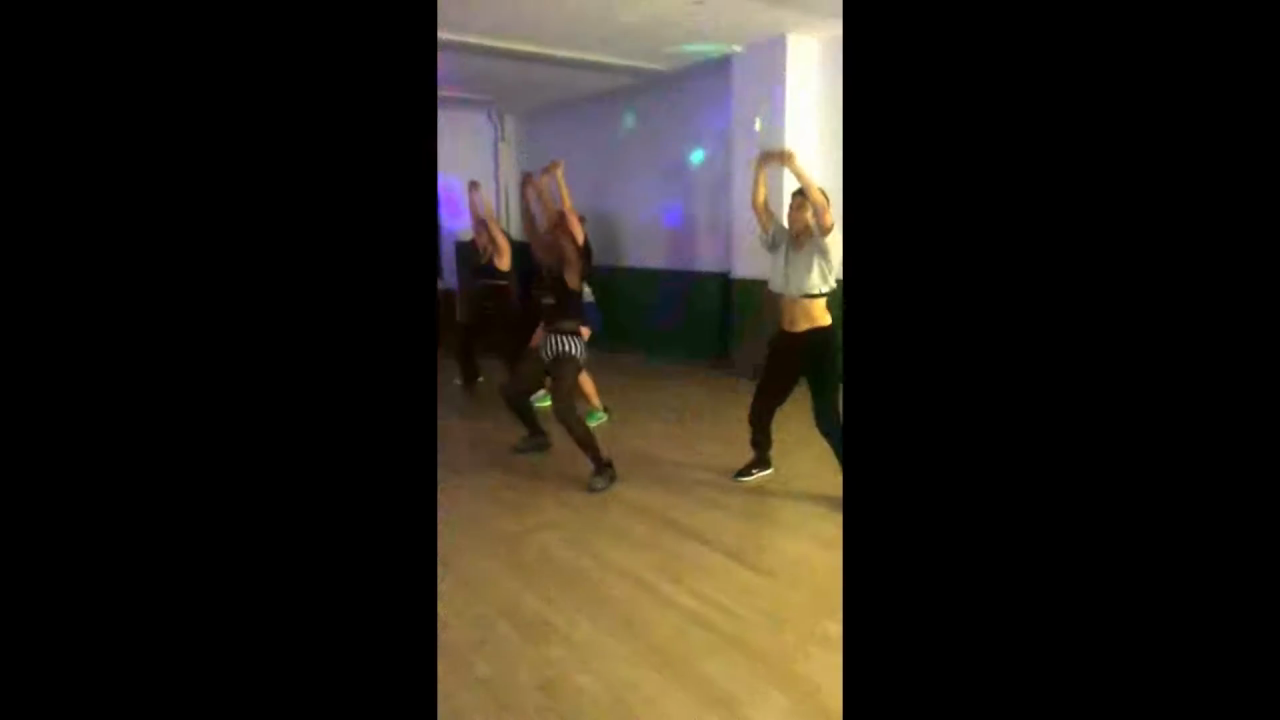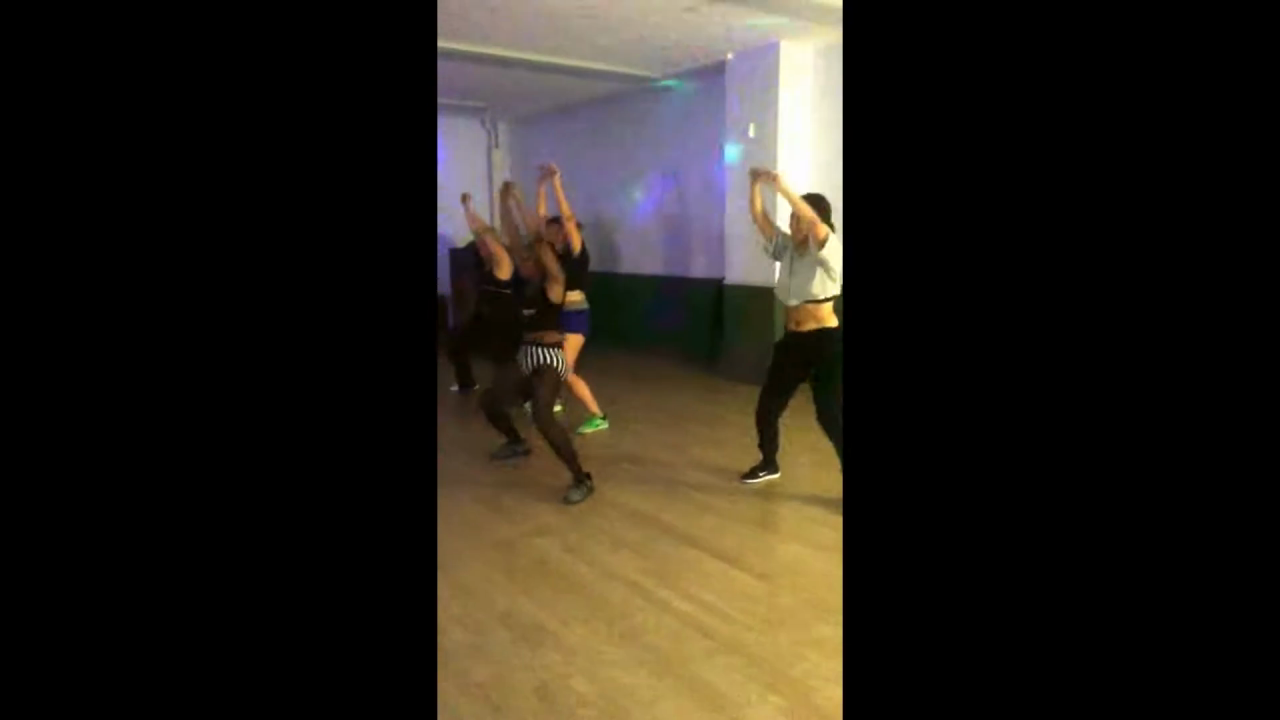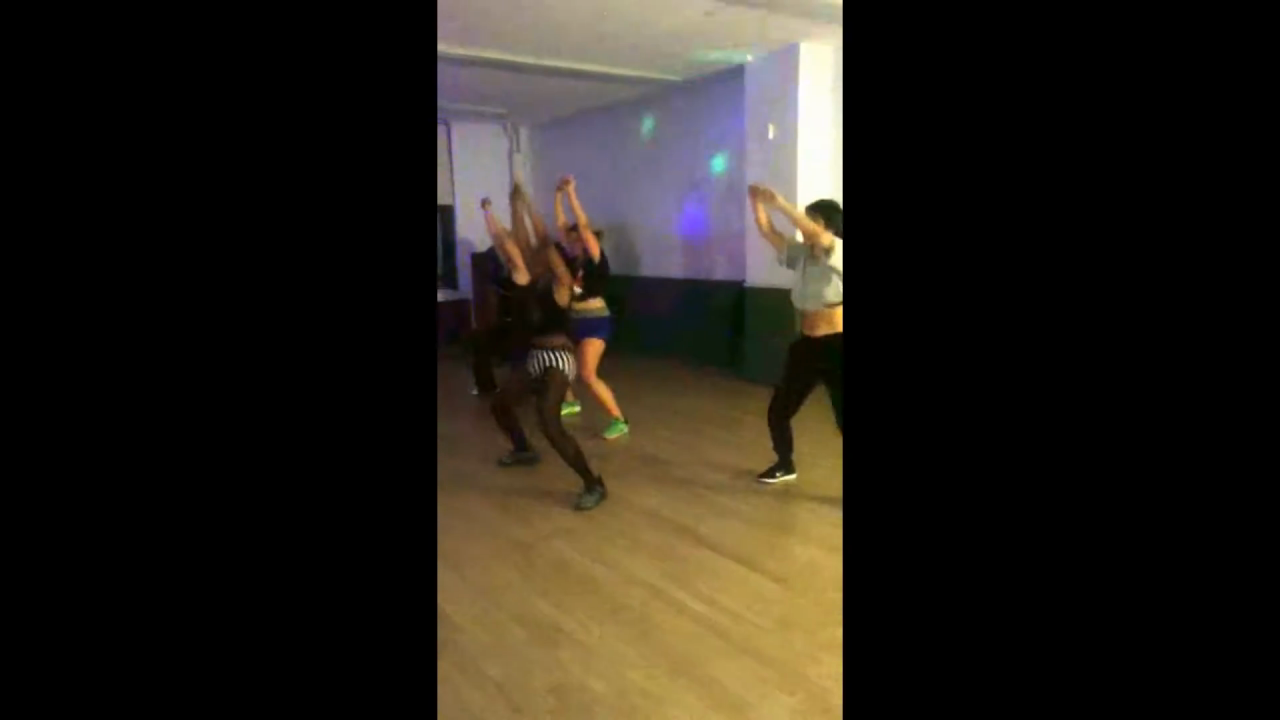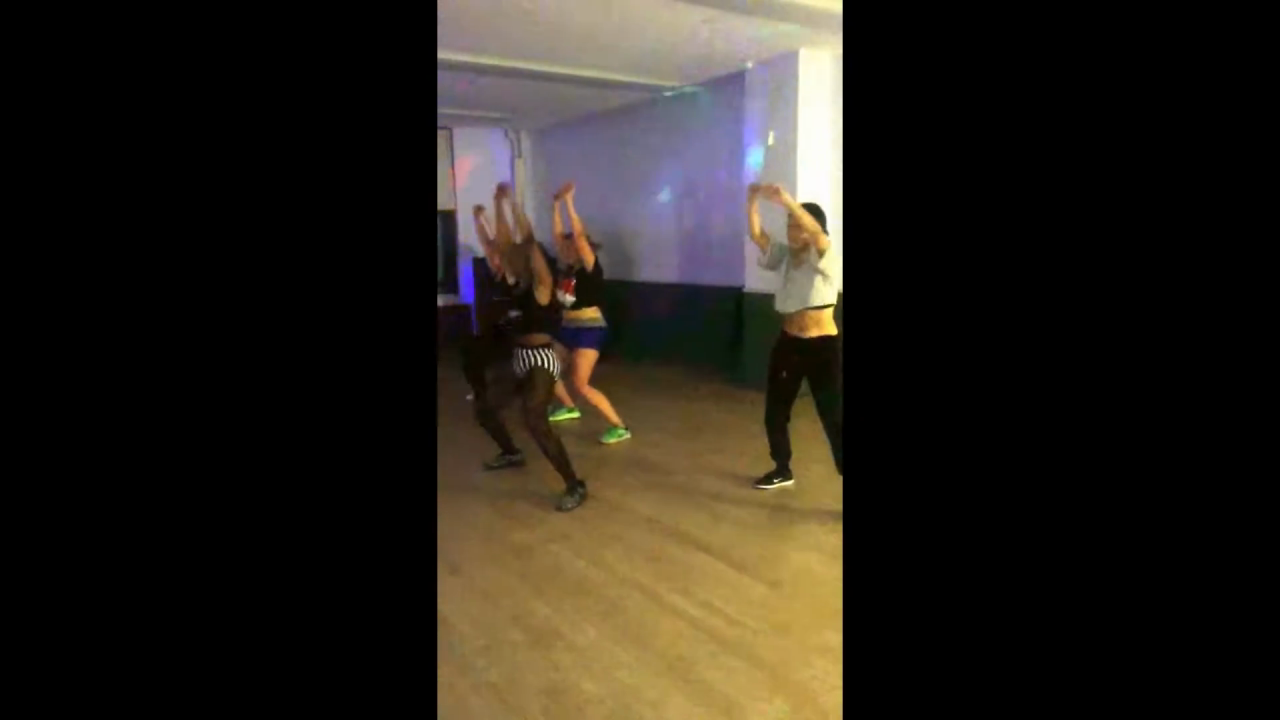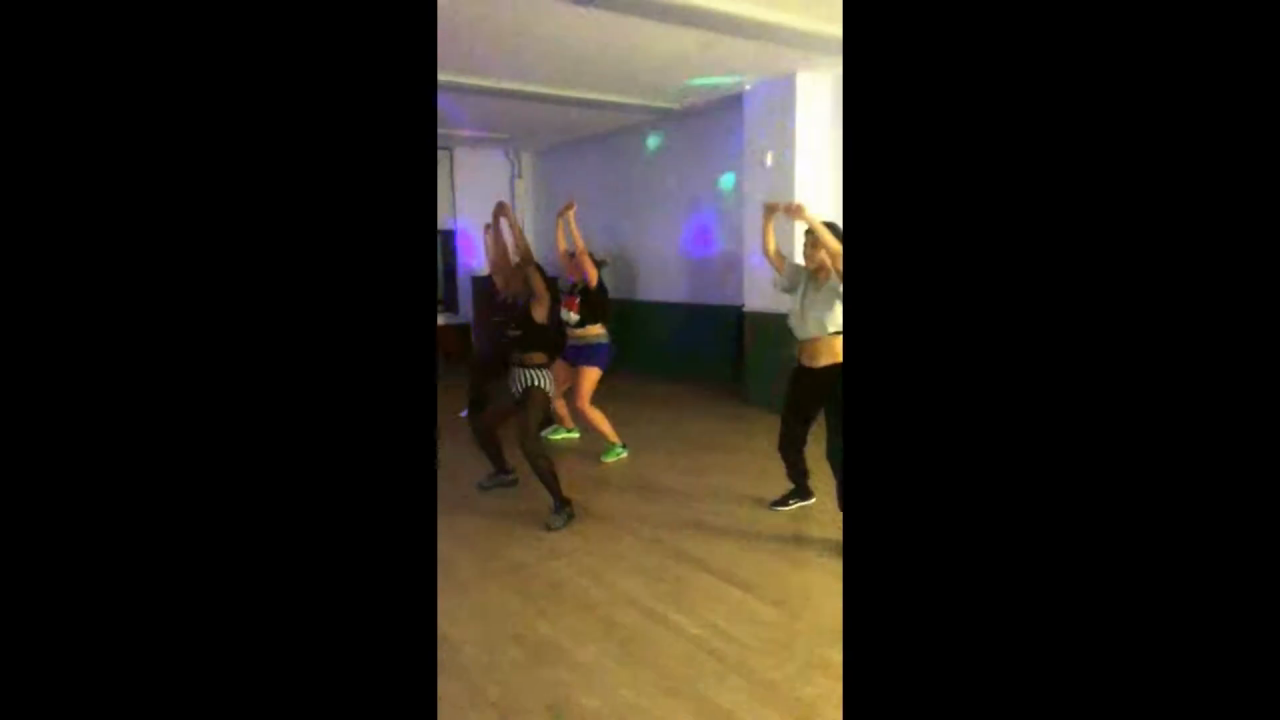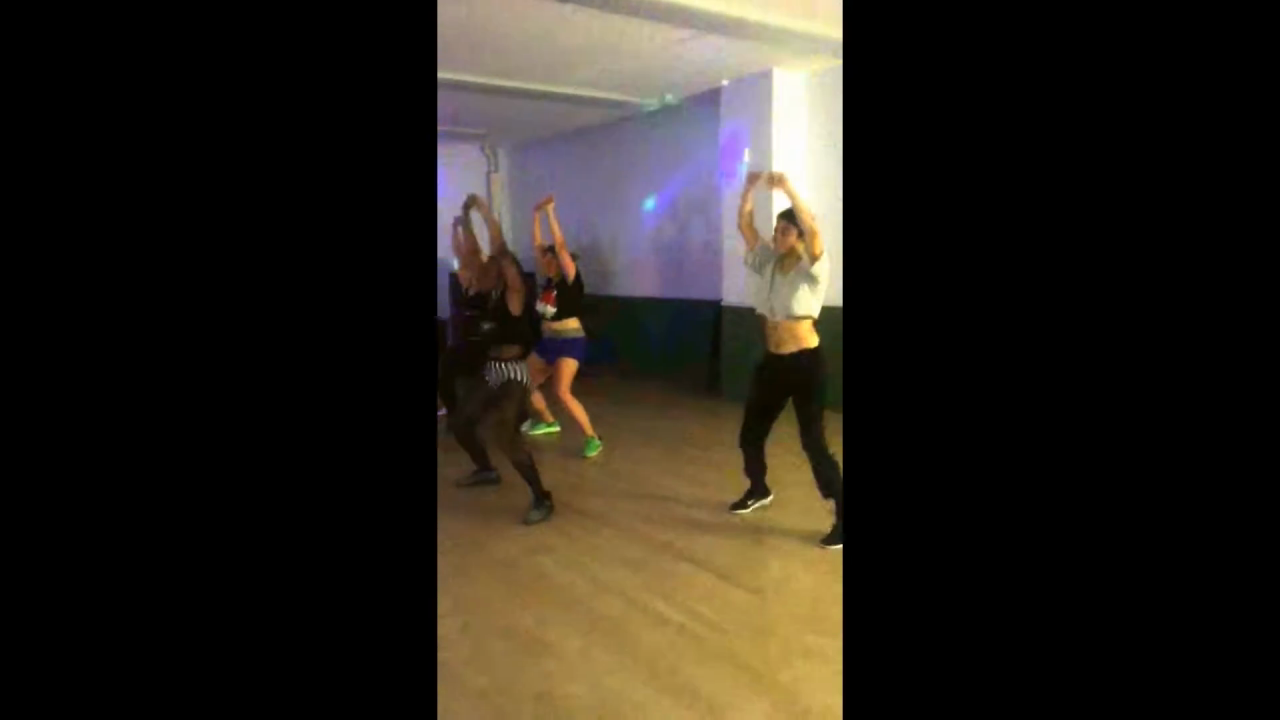
dt=0.5s
person 1, frame 1
left shoulder: (825, 244)
right shoulder: (781, 242)
left elbow: (823, 206)
right elbow: (759, 206)
left wrist: (793, 167)
right wrist: (761, 168)
left hip: (819, 339)
right hip: (786, 339)
left knee: (827, 417)
right knee: (761, 407)
right ankle: (762, 460)
person 1, frame 2
left shoulder: (829, 249)
right shoulder: (787, 248)
left elbow: (814, 220)
right elbow: (759, 219)
left wrist: (780, 184)
right wrist: (756, 185)
left hip: (826, 340)
right hip: (792, 340)
left knee: (829, 415)
right knee: (767, 406)
right ankle: (769, 463)
person 1, frame 3
left shoulder: (837, 252)
right shoulder: (800, 254)
left elbow: (812, 230)
right elbow: (768, 232)
left wrist: (780, 203)
right wrist: (757, 202)
left hip: (835, 345)
right hip: (806, 345)
left knee: (843, 418)
right knee: (778, 410)
right ankle: (785, 463)
person 1, frame 4
left shoulder: (825, 259)
right shoulder: (784, 257)
left elbow: (816, 230)
right elbow: (756, 234)
left wrist: (785, 198)
right wrist: (754, 200)
left hip: (822, 347)
right hip: (788, 345)
left knee: (832, 419)
right knee: (775, 412)
right ankle: (783, 470)
person 1, frame 5
left shoulder: (839, 282)
right shoulder: (801, 278)
left elbow: (838, 253)
right elbow: (770, 253)
left wrist: (808, 218)
right wrist: (769, 218)
left hip: (835, 374)
right hip: (805, 373)
left knee: (837, 451)
right knee: (789, 439)
right ankle: (801, 490)
person 1, frame 6
left shoulder: (811, 269)
right shoulder: (769, 262)
left elbow: (813, 234)
right elbow: (744, 226)
left wrist: (787, 189)
right wrist: (749, 187)
left hip: (805, 361)
right hip: (772, 362)
left knee: (813, 441)
right knee: (750, 433)
left ankle: (841, 516)
right ankle: (758, 490)
person 2, frame 1
left shoulder: (571, 270)
right shoulder: (545, 270)
left elbow: (557, 230)
right elbow: (534, 232)
left wrist: (538, 188)
right wrist: (525, 192)
left hip: (568, 346)
right hip: (546, 345)
left knee: (563, 409)
right knee: (511, 391)
left ankle: (603, 467)
right ankle: (537, 436)
person 2, frame 2
left shoulder: (552, 283)
right shoulder: (524, 284)
left elbow: (541, 244)
left hip: (548, 357)
right hip: (525, 356)
left knee: (542, 418)
right knee: (489, 400)
left ankle: (582, 479)
right ankle: (517, 442)
person 2, frame 3
left shoulder: (561, 285)
right shoulder: (534, 285)
left elbow: (546, 244)
right elbow: (523, 244)
left wrist: (525, 202)
right wrist: (516, 205)
left hip: (557, 360)
right hip: (536, 359)
left knee: (548, 423)
right knee: (500, 403)
left ankle: (594, 484)
right ankle: (523, 450)
person 2, frame 4
left shoulder: (541, 285)
right shoulder: (517, 285)
left elbow: (529, 243)
right elbow: (504, 244)
left wrist: (511, 200)
right wrist: (499, 203)
left hip: (538, 362)
right hip: (518, 361)
left knee: (533, 420)
right knee: (483, 407)
left ankle: (575, 486)
right ankle: (511, 453)
person 2, frame 5
left shoulder: (540, 302)
right shoulder: (517, 302)
left elbow: (527, 262)
right elbow: (502, 262)
left wrist: (511, 219)
right wrist: (497, 225)
left hip: (537, 379)
right hip: (517, 379)
left knee: (529, 443)
right knee: (481, 424)
left ankle: (562, 505)
right ankle: (504, 473)
person 2, frame 6
left shoulder: (514, 295)
right shoulder: (488, 296)
left elbow: (502, 254)
right elbow: (471, 256)
left wrist: (485, 211)
right wrist: (466, 216)
left hip: (510, 375)
right hip: (489, 373)
left knee: (505, 438)
right knee: (459, 424)
left ankle: (542, 499)
right ankle: (486, 471)
person 3, frame 1
left shoulder: (579, 245)
right elbow: (549, 210)
left wrist: (558, 178)
right wrist: (542, 181)
left hip: (581, 308)
left ankle: (599, 409)
right ankle: (551, 391)
person 3, frame 2
left shoulder: (575, 253)
left elbow: (567, 218)
right elbow: (541, 217)
left wrist: (556, 182)
right wrist: (541, 185)
left hip: (575, 316)
left knee: (565, 371)
left ankle: (599, 417)
person 3, frame 3
left shoulder: (596, 261)
right shoulder: (572, 260)
left elbow: (583, 226)
right elbow: (562, 225)
left wrist: (571, 192)
right wrist: (559, 195)
left hip: (595, 322)
right hip: (573, 321)
left knee: (587, 374)
left ankle: (619, 420)
right ankle: (570, 402)
person 3, frame 4
left shoulder: (591, 269)
right shoulder: (569, 268)
left elbow: (579, 236)
right elbow: (558, 234)
left wrist: (569, 201)
right wrist: (556, 204)
left hip: (590, 331)
right hip: (568, 329)
left knee: (580, 383)
left ankle: (620, 426)
right ankle: (569, 408)
person 3, frame 5
left shoulder: (595, 288)
right shoulder: (574, 286)
left elbow: (582, 253)
right elbow: (563, 252)
left wrist: (571, 219)
right wrist: (560, 221)
left hip: (594, 349)
right hip: (573, 348)
left knee: (581, 403)
left ankle: (618, 445)
right ankle: (568, 428)
person 3, frame 6
left shoulder: (571, 282)
right shoulder: (549, 280)
left elbow: (560, 247)
right elbow: (538, 246)
left wrist: (550, 212)
right wrist: (536, 215)
left hip: (570, 342)
right hip: (548, 342)
left knee: (562, 391)
left ankle: (593, 438)
right ankle: (549, 422)
person 4, frame 1
left shoulder: (501, 253)
right shoulder: (481, 253)
left elbow: (491, 222)
right elbow: (476, 220)
left wrist: (479, 193)
right wrist: (471, 194)
left hip: (504, 314)
right hip: (483, 313)
left knee: (512, 354)
right knee: (463, 340)
right ankle: (471, 376)
person 4, frame 2
left shoulder: (503, 262)
right shoulder: (484, 264)
left elbow: (484, 232)
right elbow: (477, 232)
left wrist: (469, 207)
right wrist: (466, 206)
left hip: (502, 324)
right hip: (483, 320)
left knee: (507, 358)
right knee: (458, 342)
right ankle: (466, 383)
person 4, frame 3
right shoulder: (501, 268)
right elbow: (495, 235)
right wrist: (486, 211)
right hip: (504, 325)
right knee: (480, 343)
right ankle: (486, 386)
person 4, frame 4
right shoulder: (496, 274)
left elbow: (501, 245)
right elbow: (485, 244)
left wrist: (483, 218)
right wrist: (478, 218)
left hip: (513, 332)
right hip: (496, 330)
right knee: (471, 351)
right ankle: (481, 391)
person 4, frame 5
right shoulder: (499, 293)
left elbow: (505, 261)
right elbow: (492, 260)
left wrist: (493, 234)
right wrist: (488, 235)
left hip: (511, 350)
right hip: (499, 348)
right ankle: (476, 408)
person 4, frame 6
right shoulder: (466, 289)
left elbow: (475, 254)
right elbow: (459, 254)
left wrist: (464, 228)
right wrist: (455, 229)
left hip: (482, 347)
right hip: (466, 347)
right ankle: (453, 408)
